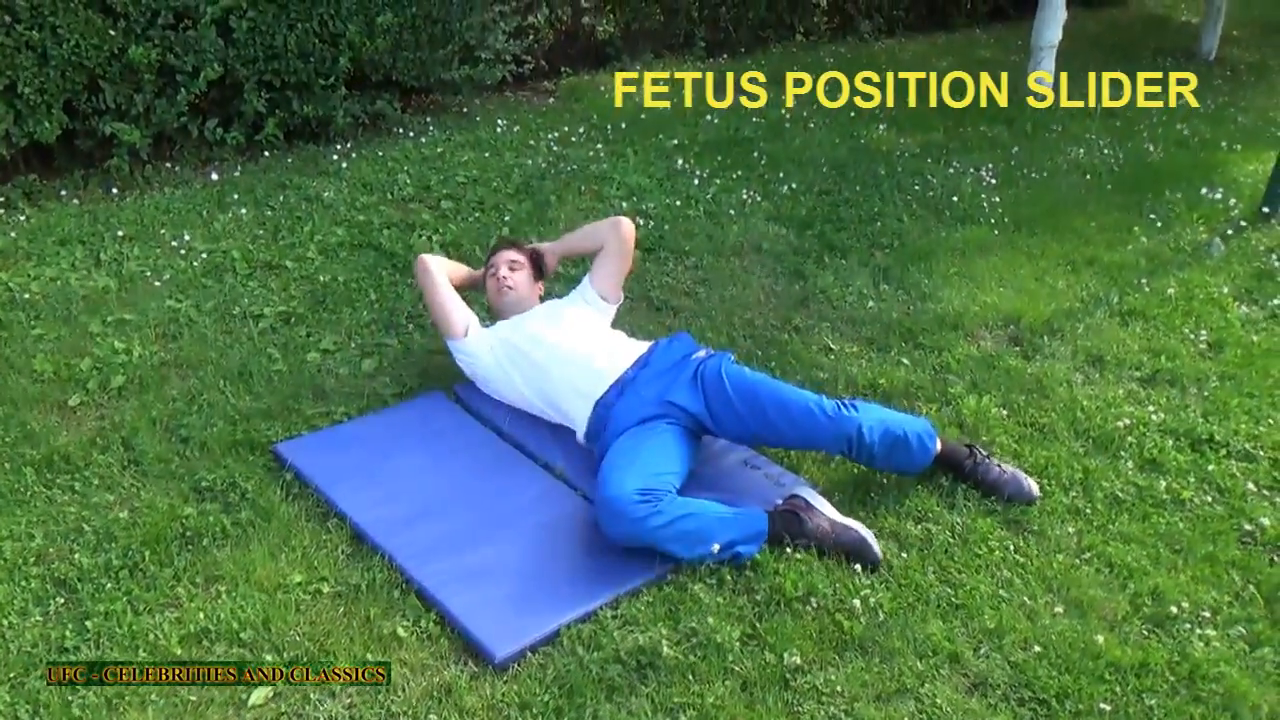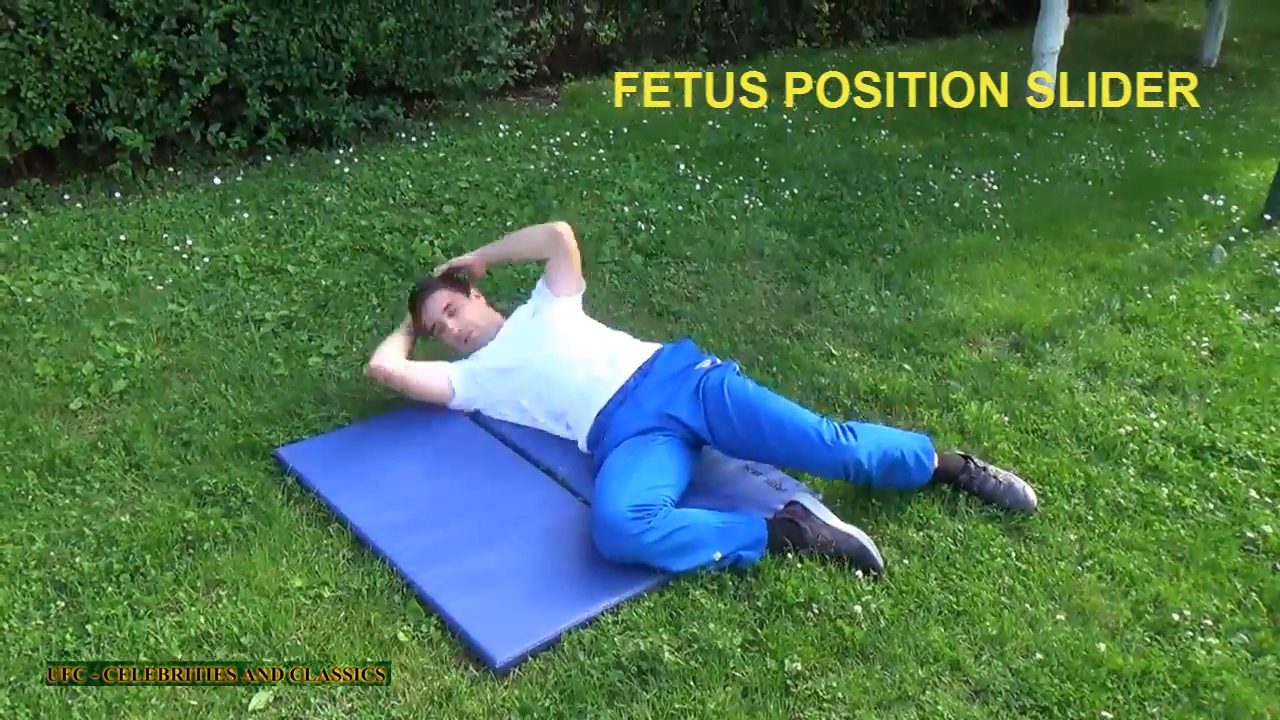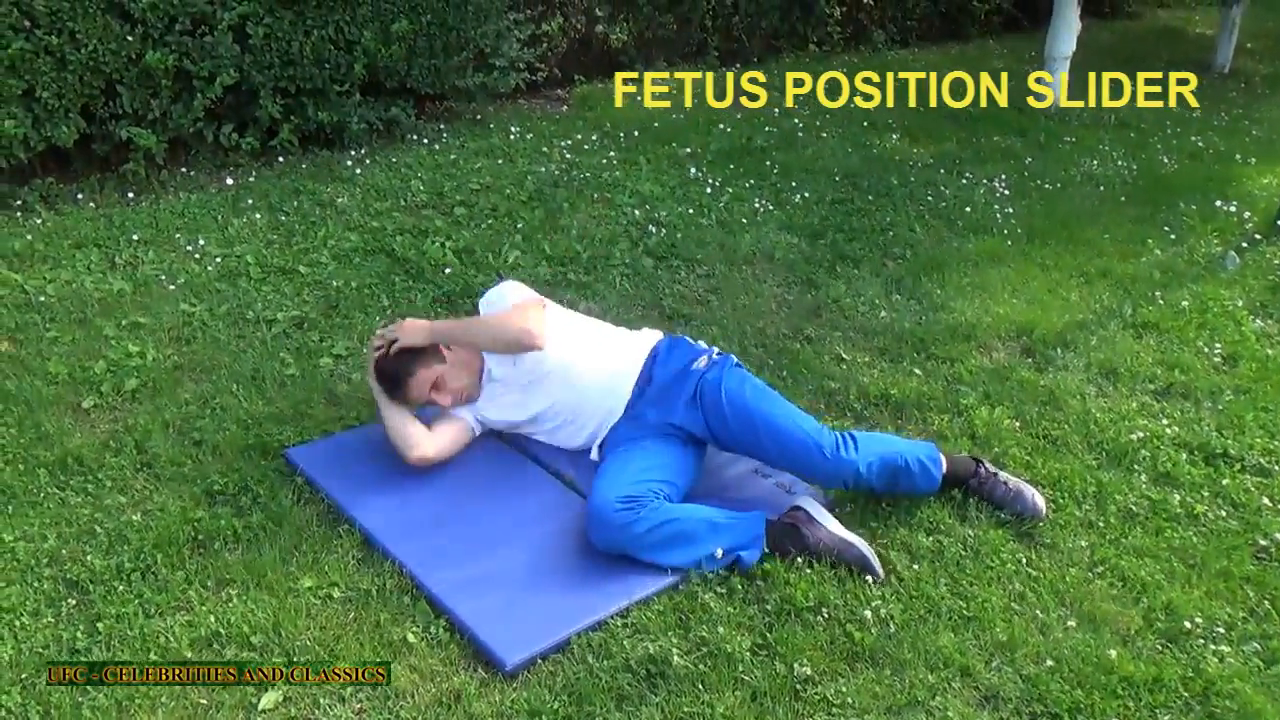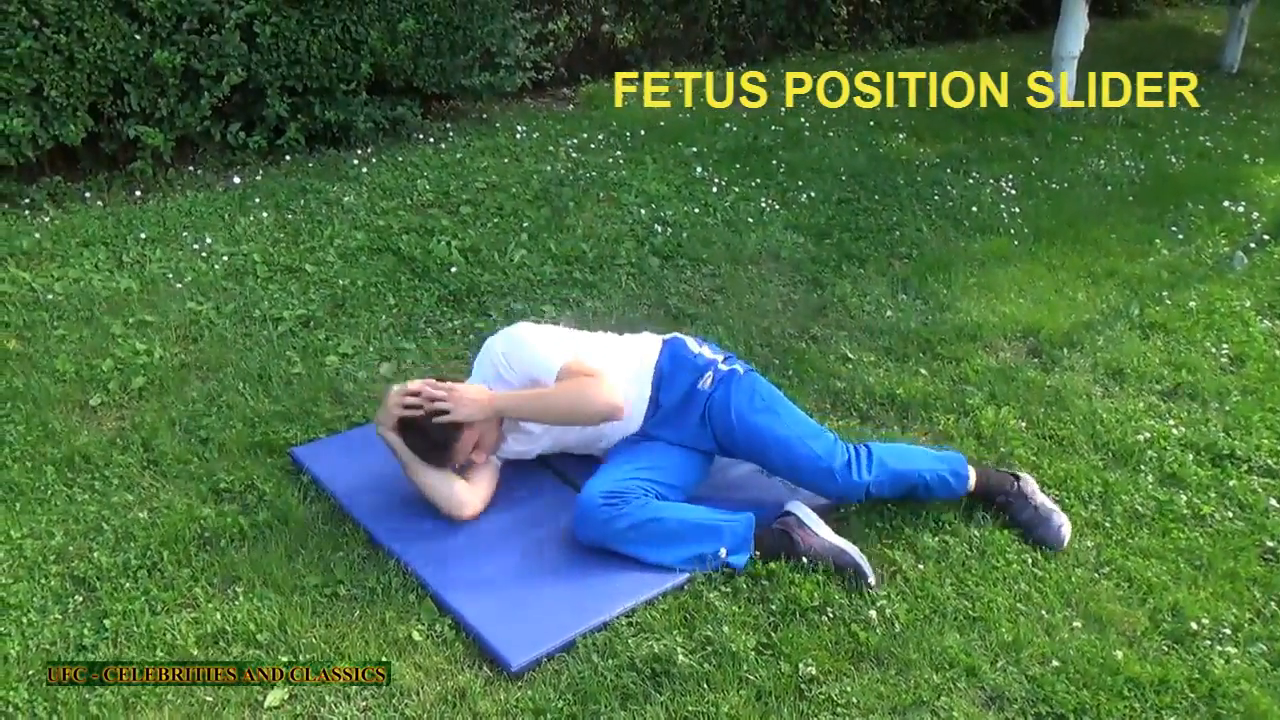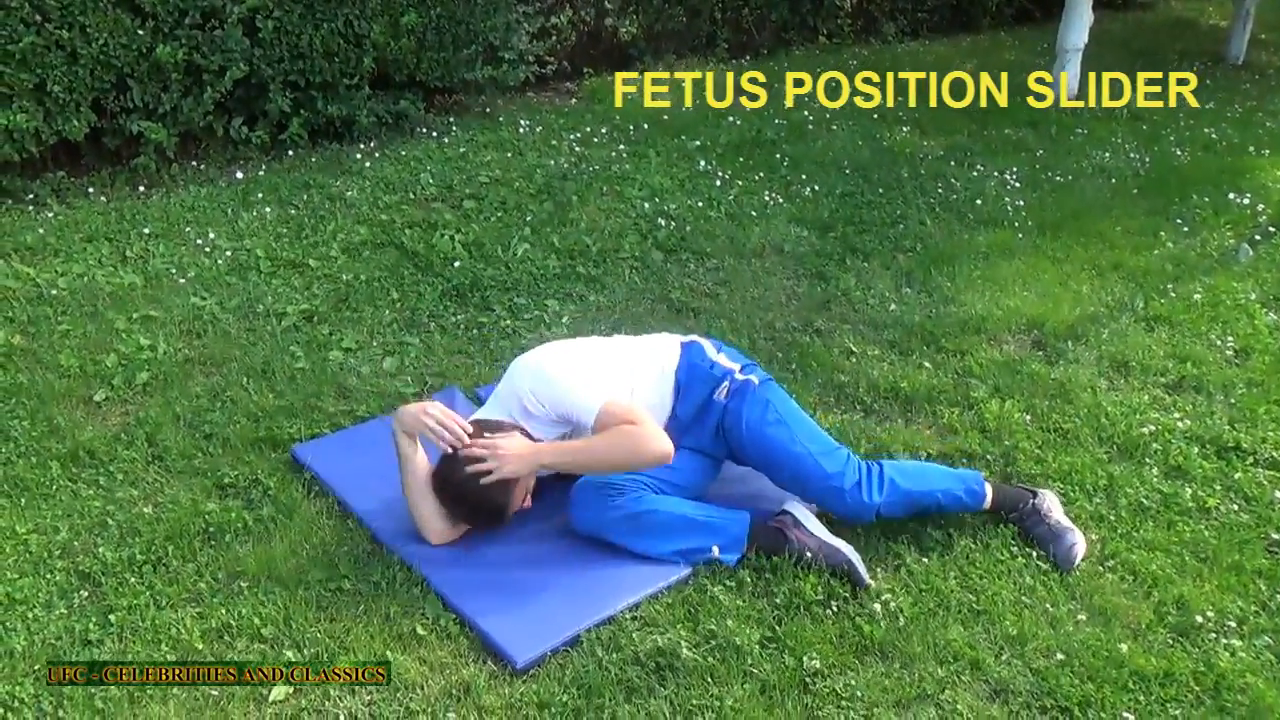
dt=0.4s
person 1, frame 1
left shoulder: (576, 305)
right shoulder: (482, 351)
left elbow: (621, 228)
right elbow: (428, 265)
left wrist: (548, 249)
right wrist: (476, 272)
left hip: (675, 368)
right hip: (625, 425)
left knee: (832, 420)
right knee: (623, 511)
left ankle: (956, 457)
right ankle: (787, 525)
person 1, frame 2
left shoulder: (545, 308)
right shoulder: (467, 379)
left elbow: (559, 235)
right elbow: (384, 365)
left wrist: (473, 259)
right wrist: (412, 322)
left hip: (676, 375)
right hip: (627, 434)
left knee: (831, 446)
right knee: (618, 528)
left ankle: (951, 466)
right ankle: (786, 532)
person 1, frame 3
left shoulder: (499, 304)
right shoulder: (475, 408)
left elbow: (530, 332)
right elbow: (417, 449)
left wrist: (428, 331)
right wrist: (382, 387)
left hip: (673, 374)
right hip: (635, 437)
left knee: (830, 456)
right knee: (610, 520)
left ankle: (961, 470)
right ankle: (785, 534)
person 1, frame 4
left shoulder: (509, 352)
right shoulder: (474, 423)
left elbow: (606, 398)
right elbow: (462, 504)
left wrist: (493, 403)
right wrist: (392, 434)
left hip: (684, 381)
right hip: (649, 443)
left knee: (839, 468)
right knee: (596, 514)
left ankle: (992, 483)
right ankle: (774, 537)
person 1, frame 5
left shoulder: (537, 382)
right shoulder: (483, 450)
left elbow: (652, 445)
right elbow: (436, 530)
left wrist: (538, 457)
right wrist: (406, 430)
left hip: (701, 384)
right hip: (680, 445)
left knee: (853, 489)
right knee: (590, 509)
left ankle: (1015, 501)
right ankle: (770, 534)
